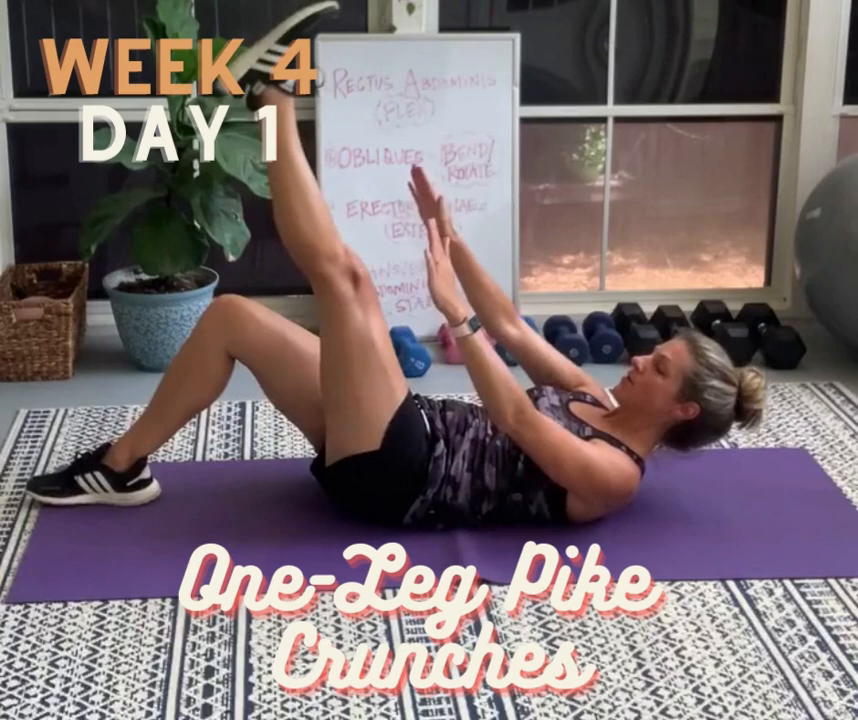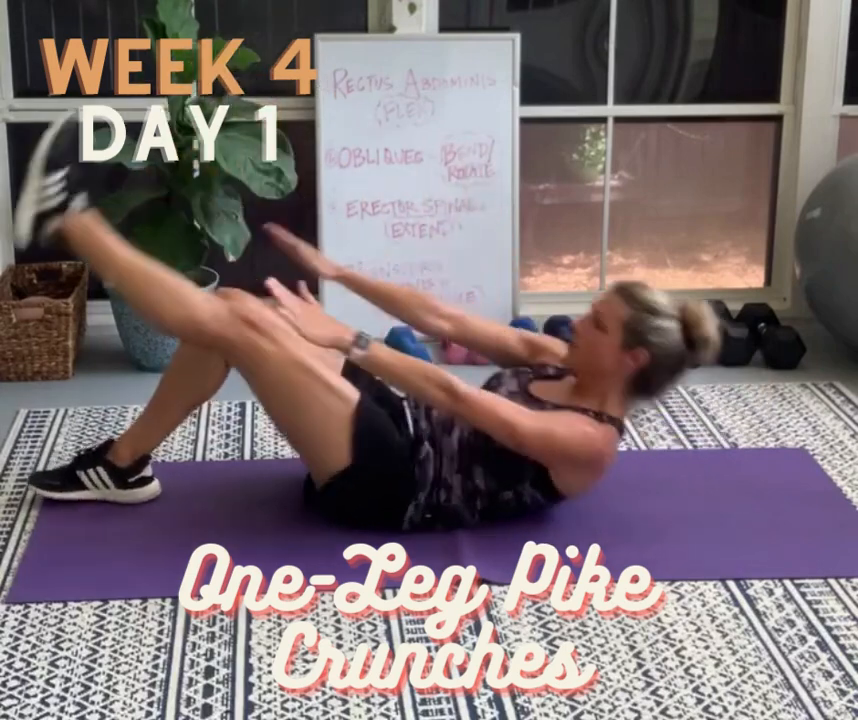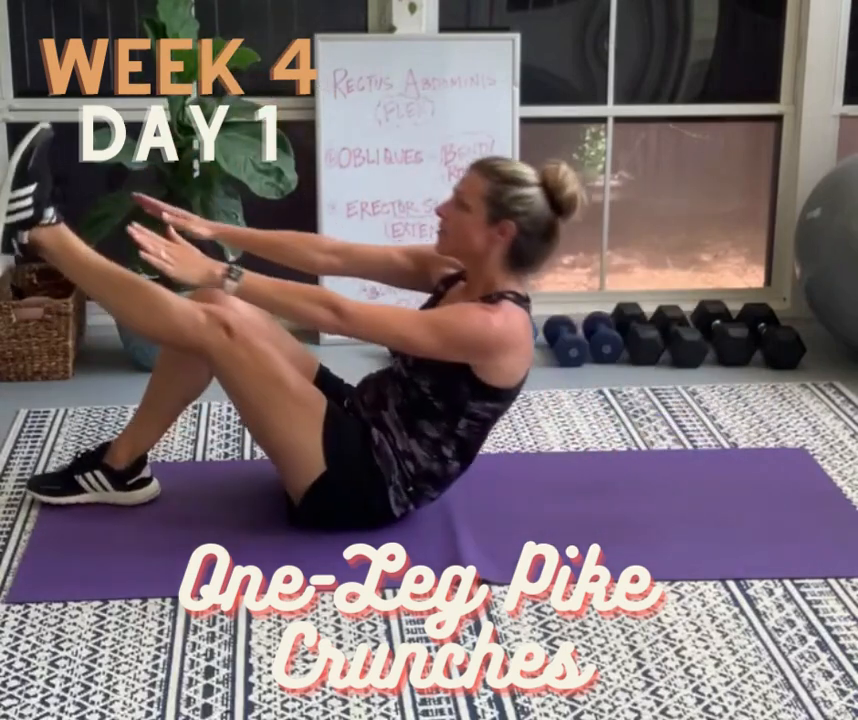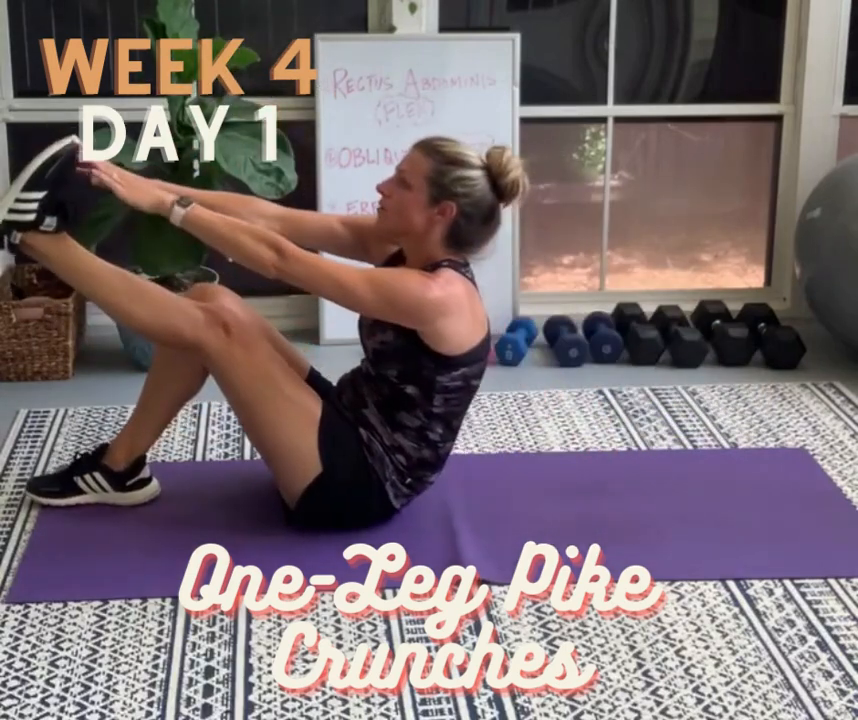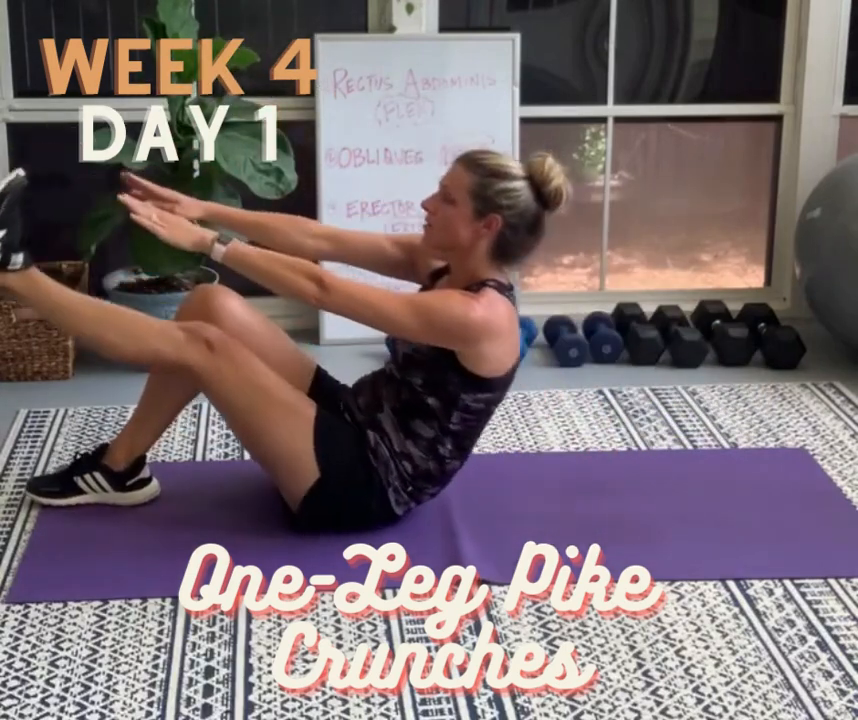
dt=0.5s
person 1, frame 1
left shoulder: (615, 475)
right shoulder: (599, 405)
left elbow: (516, 425)
right elbow: (511, 329)
left wrist: (457, 316)
right wrist: (446, 233)
left hip: (396, 477)
right hip: (416, 441)
left knee: (346, 277)
right knee: (232, 317)
left ankle: (277, 106)
right ankle: (120, 468)
person 1, frame 2
left shoulder: (593, 443)
right shoulder: (563, 367)
left elbow: (457, 399)
right elbow: (445, 321)
left wrist: (346, 340)
right wrist: (339, 274)
left hip: (383, 483)
right hip: (399, 428)
left knee: (234, 324)
right knee: (232, 306)
left ankle: (71, 218)
right ankle: (124, 465)
person 1, frame 3
left shoulder: (496, 327)
right shoulder: (455, 271)
left elbow: (337, 315)
right elbow: (333, 255)
left wrist: (217, 274)
right wrist: (213, 230)
left hip: (367, 485)
right hip: (360, 428)
left knee: (214, 325)
right knee: (212, 308)
right ankle: (121, 469)
person 1, frame 4
left shoulder: (436, 295)
right shoulder: (402, 246)
left elbow: (279, 257)
right elbow: (273, 218)
left wrist: (166, 204)
right wrist: (157, 187)
left hip: (361, 483)
right hip: (347, 428)
left knee: (214, 326)
right knee: (207, 303)
right ankle: (120, 468)
person 1, frame 5
left shoulder: (480, 316)
right shoulder: (446, 264)
left elbow: (324, 291)
right elbow: (320, 240)
left wrist: (210, 244)
right wrist: (202, 210)
left hip: (365, 485)
right hip: (352, 425)
left knee: (197, 345)
right knee: (208, 304)
right ankle: (121, 470)
